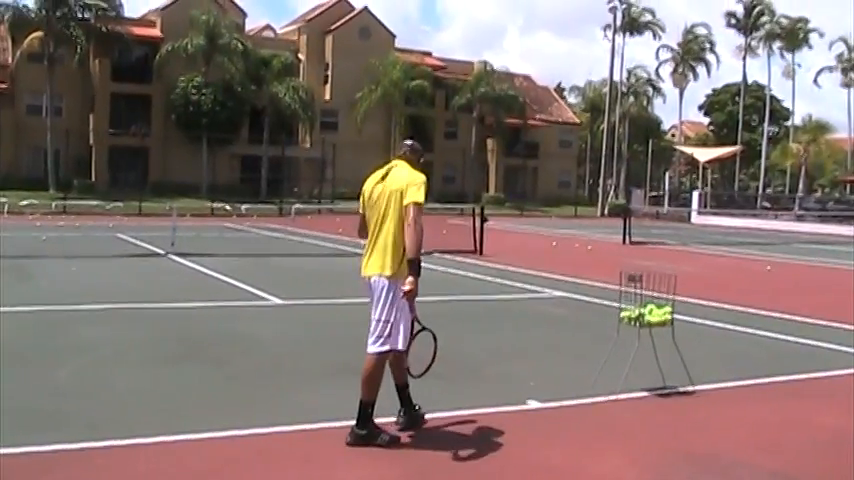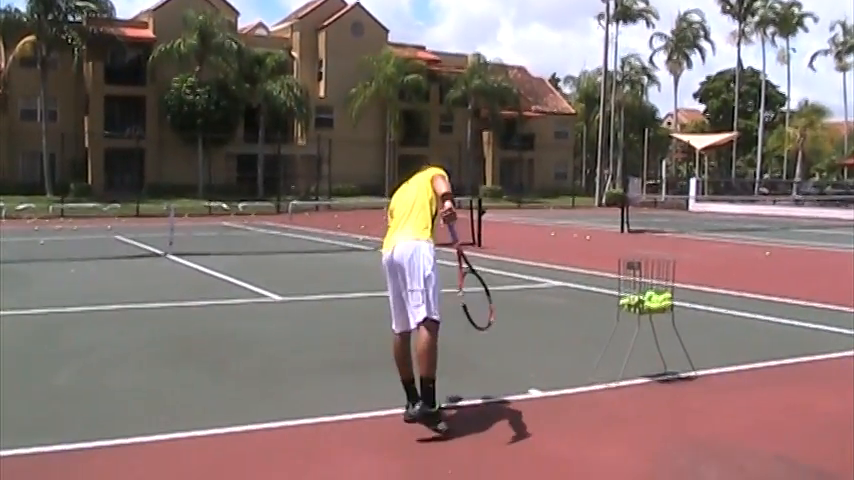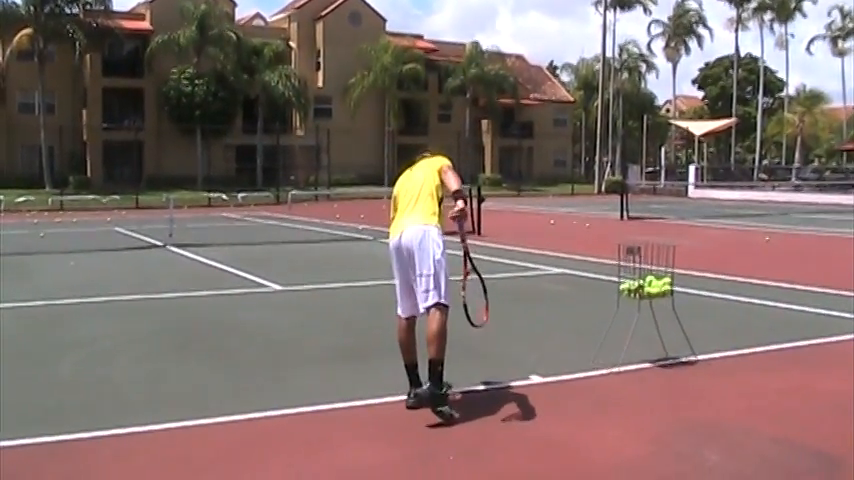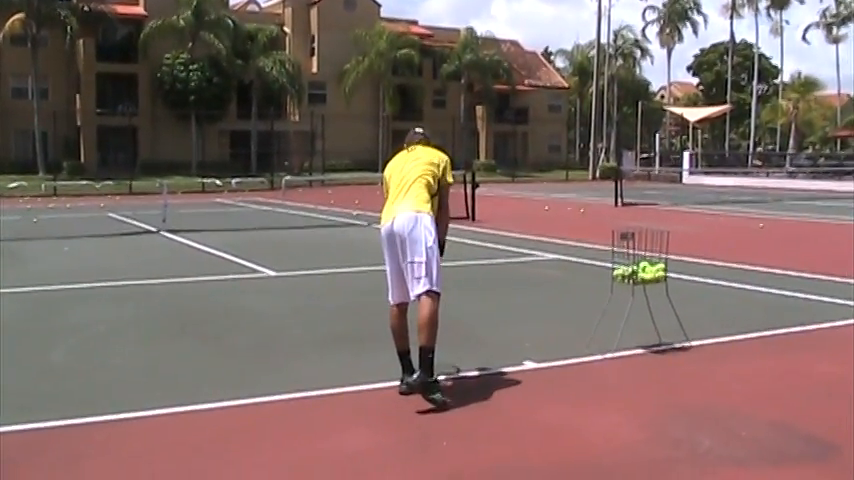
dt=0.7s
person 1, frame 1
left shoulder: (373, 179)
right shoulder: (414, 178)
right elbow: (412, 223)
right wrist: (414, 270)
left hip: (373, 267)
right hip: (392, 272)
left knee: (395, 342)
right knee: (381, 347)
left ankle: (408, 409)
right ankle: (363, 426)
person 1, frame 2
left shoulder: (400, 192)
right shoulder: (433, 174)
right elbow: (441, 182)
right wrist: (448, 200)
left hip: (390, 249)
right hip: (415, 246)
left knee: (402, 329)
right knee: (428, 323)
left ankle: (414, 402)
right ankle: (427, 406)
person 1, frame 3
left shoulder: (402, 179)
right shoulder: (438, 162)
right elbow: (449, 174)
right wrist: (459, 199)
left hip: (397, 236)
right hip: (423, 231)
left knee: (406, 314)
right knee: (437, 306)
left ankle: (415, 388)
right ankle: (434, 387)
person 1, frame 4
left shoulder: (393, 163)
right shoulder: (439, 157)
right elbow: (442, 207)
right wrist: (440, 245)
left hip: (388, 221)
right hip: (416, 218)
left knee: (398, 301)
right knee: (428, 294)
left ankle: (407, 374)
right ankle: (425, 374)
